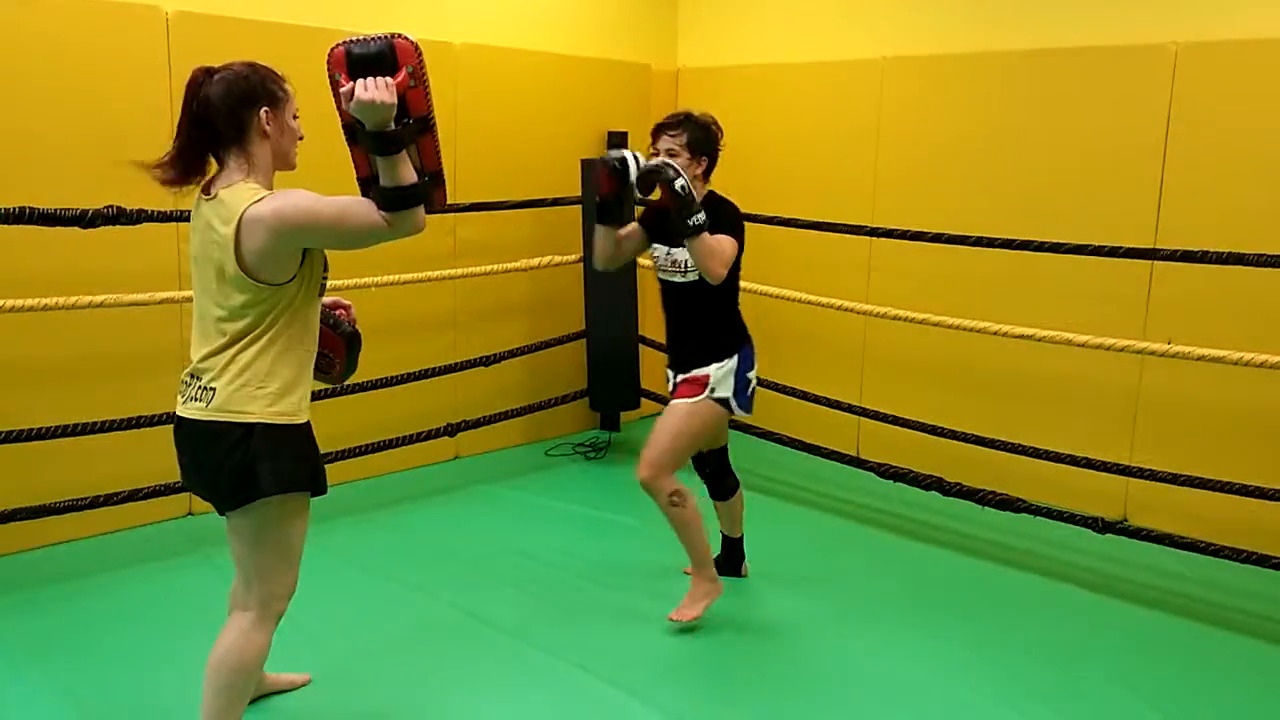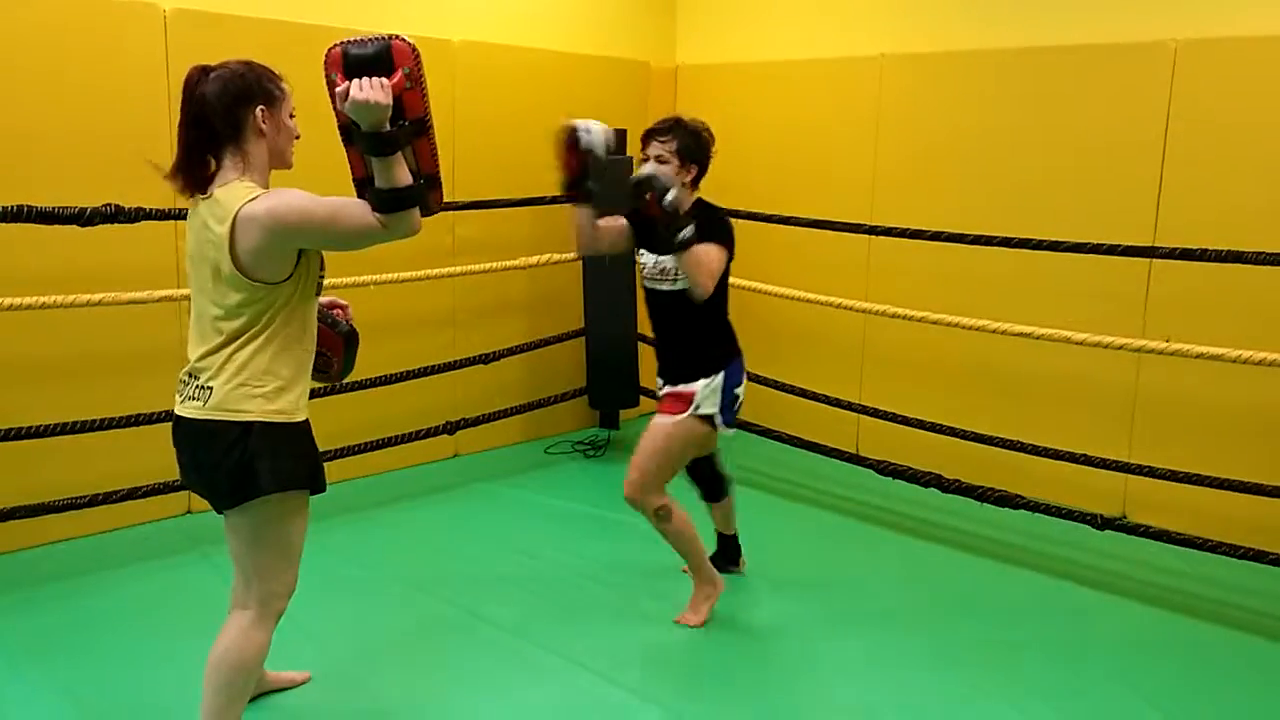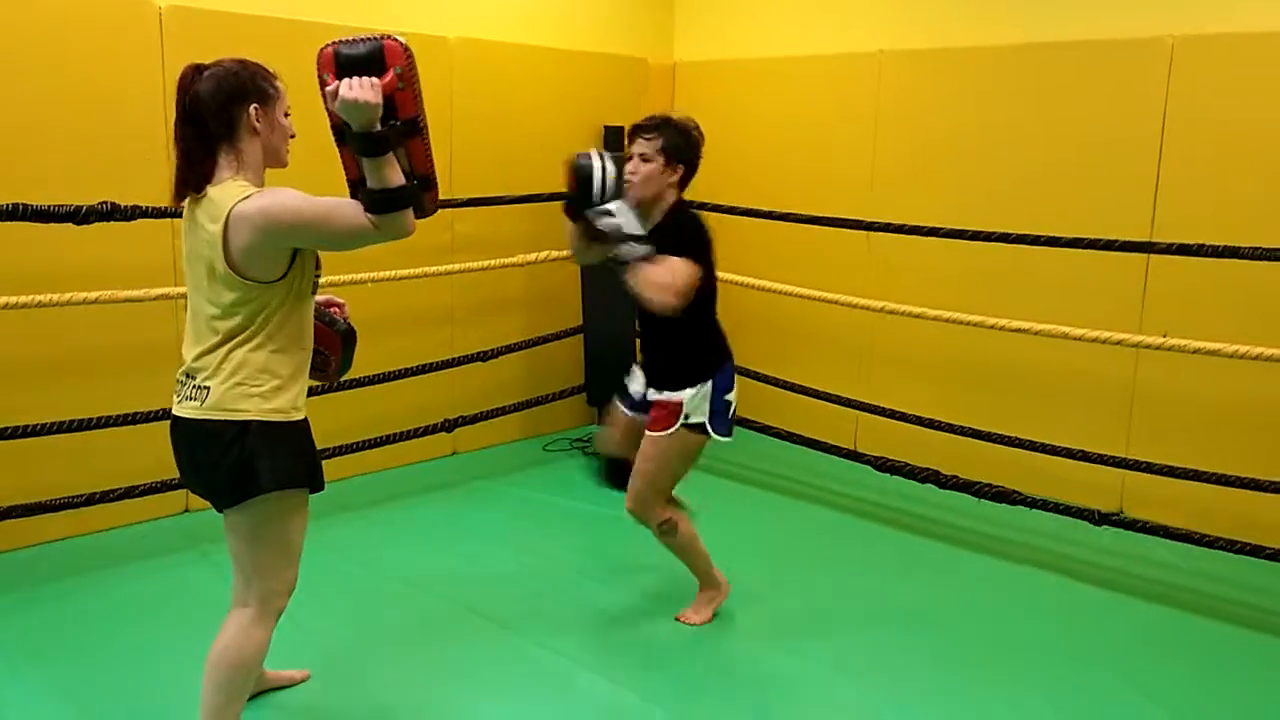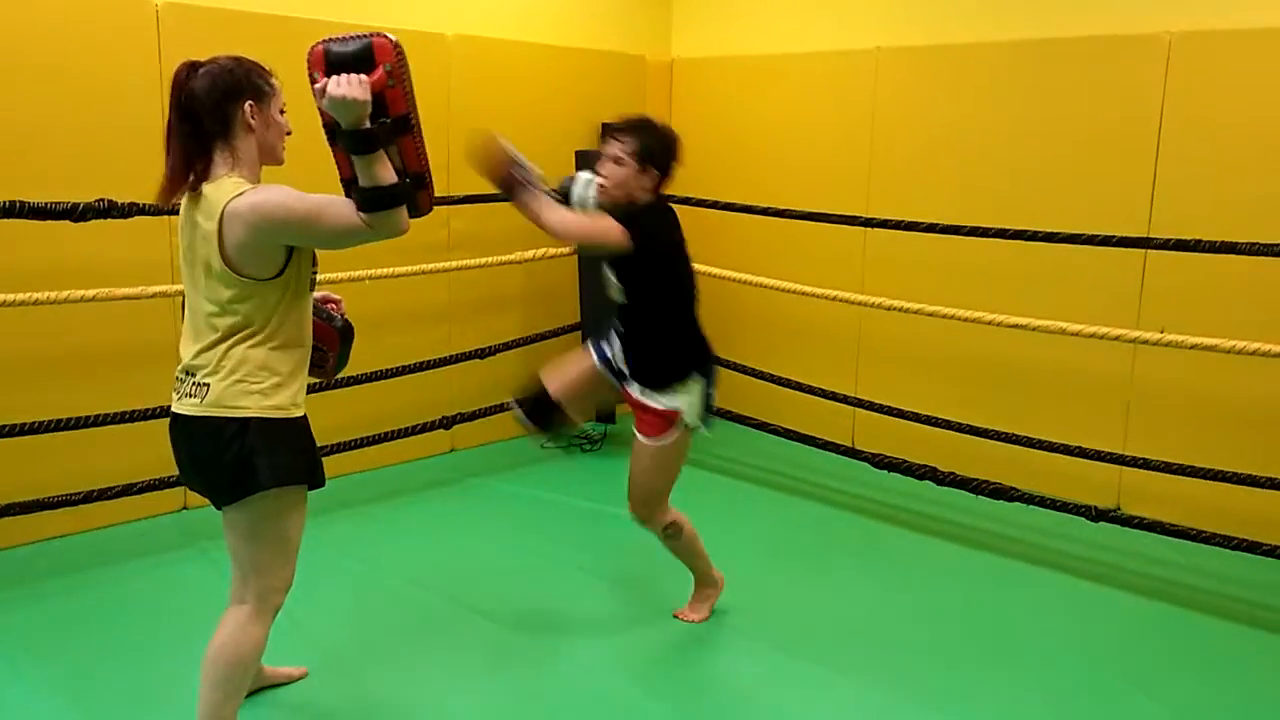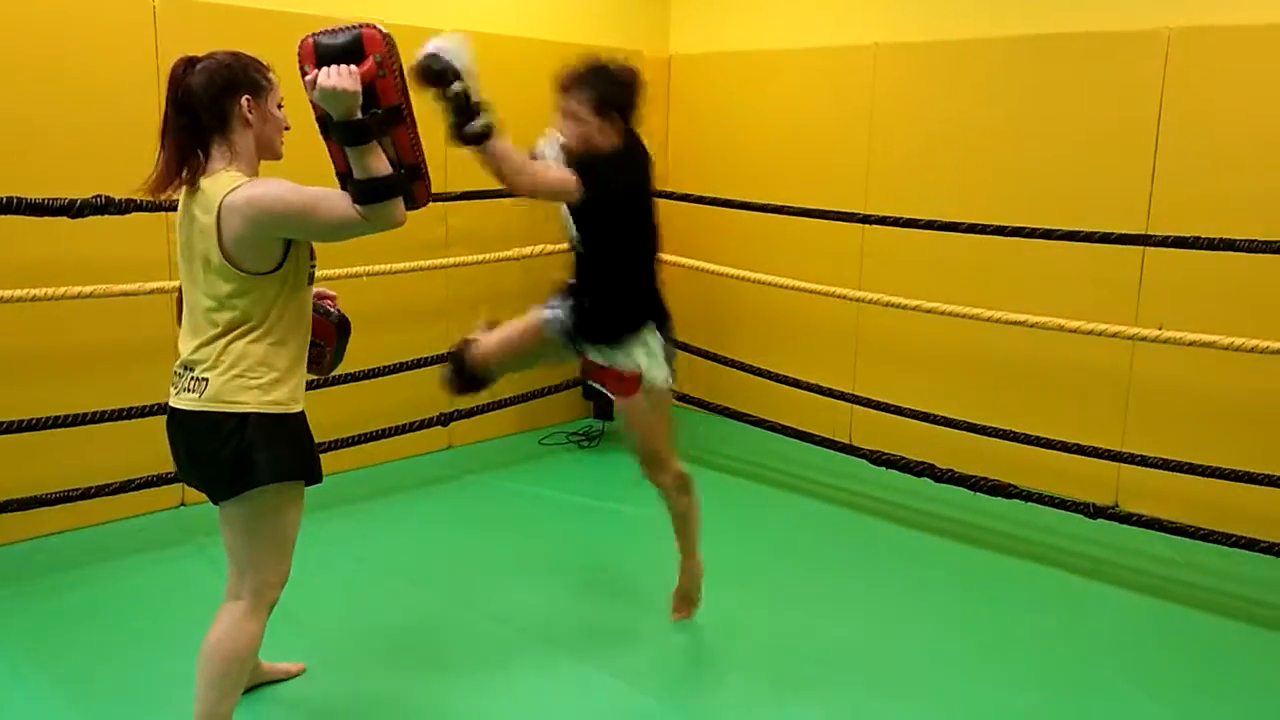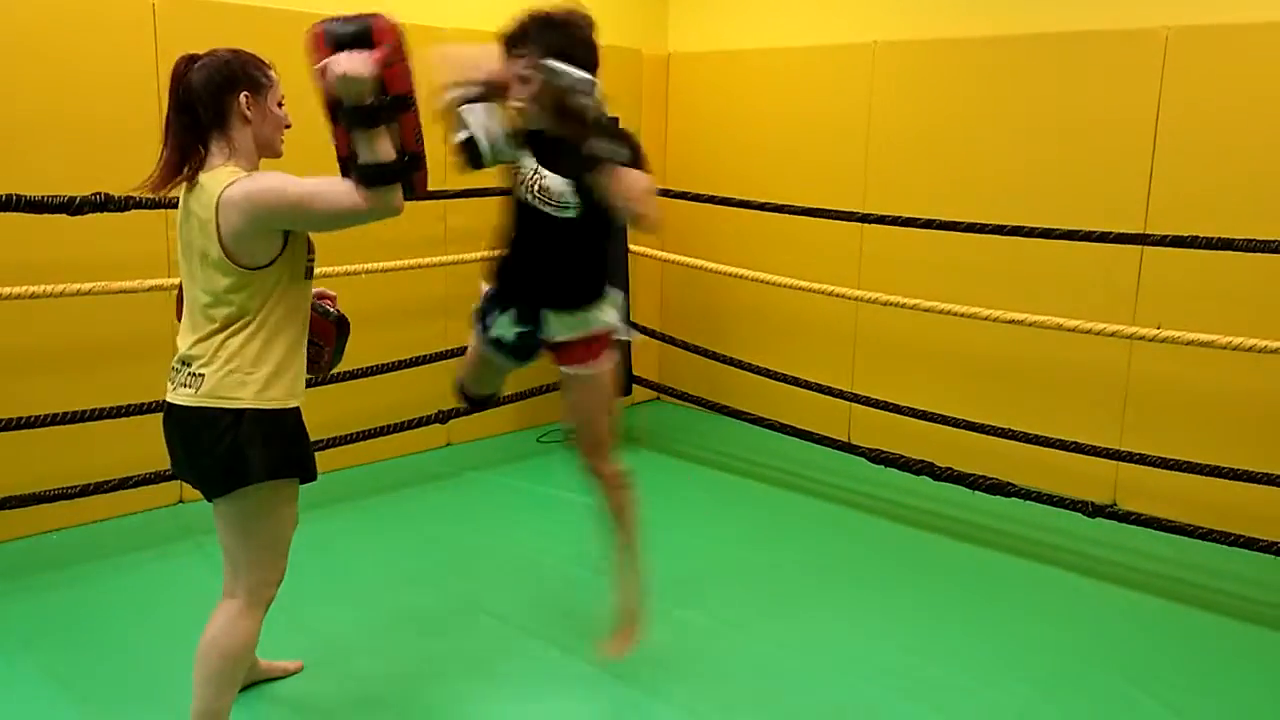
dt=0.1s
person 1, frame 1
left shoulder: (214, 202)
right shoulder: (279, 213)
right elbow: (404, 219)
left wrist: (306, 306)
right wrist: (381, 131)
left hip: (212, 416)
right hip: (254, 428)
left knee: (261, 572)
right knee: (265, 596)
person 1, frame 2
left shoulder: (210, 202)
right shoulder: (274, 212)
right elbow: (400, 221)
left wrist: (306, 304)
right wrist: (376, 131)
left hip: (211, 414)
right hip: (252, 425)
left knee: (262, 569)
right knee: (265, 594)
person 1, frame 3
left shoulder: (205, 201)
right shoulder: (268, 211)
right elbow: (395, 223)
left wrist: (302, 304)
right wrist: (367, 130)
left hip: (211, 414)
right hip: (249, 425)
left knee: (265, 568)
right knee: (263, 593)
person 1, frame 4
left shoulder: (202, 197)
right shoulder: (261, 208)
right elbow: (387, 222)
left wrist: (298, 301)
right wrist: (358, 128)
left hip: (210, 411)
right hip: (248, 421)
left knee: (262, 563)
right knee: (261, 590)
person 1, frame 5
left shoulder: (201, 192)
right shoulder: (256, 202)
right elbow: (383, 214)
left wrist: (297, 296)
right wrist: (353, 117)
left hip: (211, 406)
right hip: (245, 417)
left knee: (263, 557)
right knee: (257, 585)
left ankle: (243, 663)
person 1, frame 6
left shoulder: (203, 186)
right shoulder: (255, 195)
right elbow: (382, 201)
left wrist: (296, 294)
right wrist: (360, 104)
left hip: (209, 404)
right hip: (240, 413)
left knee: (260, 551)
right knee: (253, 582)
left ankle: (240, 661)
person 2, frame 1
left shoulder: (721, 212)
right shoulder: (659, 213)
left elbow: (716, 271)
right elbow: (606, 259)
left wrist: (685, 206)
right wrist: (612, 198)
left hip: (722, 363)
right hip: (686, 361)
left knee: (653, 474)
right knee: (709, 463)
left ankle: (707, 579)
right ankle: (732, 554)
person 2, frame 2
left shoulder: (710, 222)
right shoulder: (645, 218)
left elbow: (702, 285)
right elbow: (588, 244)
left wrist: (672, 219)
right wrist: (584, 182)
left hip: (708, 375)
right hip: (676, 370)
left knee: (640, 489)
right knee: (701, 467)
left ankle: (707, 580)
right ankle: (730, 551)
person 2, frame 3
left shoulder: (688, 230)
right shoulder: (644, 220)
left elbow: (665, 298)
right elbow: (585, 255)
left wrist: (627, 241)
right wrist: (584, 215)
left hip: (695, 381)
right hip: (658, 365)
left knee: (642, 505)
right knee: (612, 462)
left ankle: (713, 586)
person 2, frame 4
left shoulder: (653, 223)
right shoulder: (620, 217)
left elbow: (573, 232)
right elbow: (578, 228)
left wrist: (515, 180)
right wrist: (580, 200)
left hip: (672, 378)
right hip: (629, 349)
left knee: (646, 508)
right knee: (534, 405)
left ankle: (708, 583)
person 2, frame 5
left shoulder: (621, 162)
right shoulder: (580, 158)
left elbow: (533, 182)
left wrist: (466, 107)
left hip: (632, 336)
right hip: (583, 309)
left knee: (658, 463)
right knee: (468, 366)
left ankle: (690, 562)
person 2, frame 6
left shoulder: (606, 142)
right shoulder: (521, 116)
left elbow: (641, 214)
right elbow: (466, 65)
left wrist: (589, 135)
right wrist: (468, 112)
left hip: (579, 310)
right hip: (517, 294)
left knee: (596, 460)
right knee: (473, 390)
left ankle: (629, 581)
